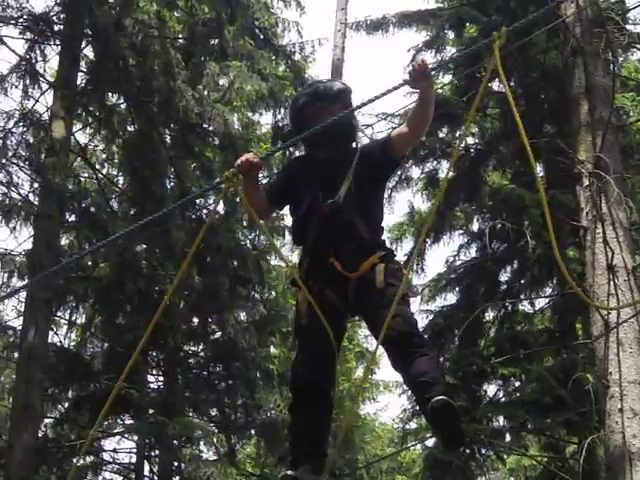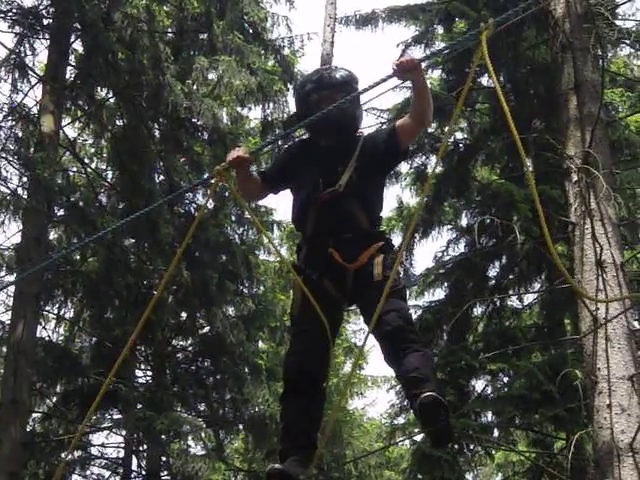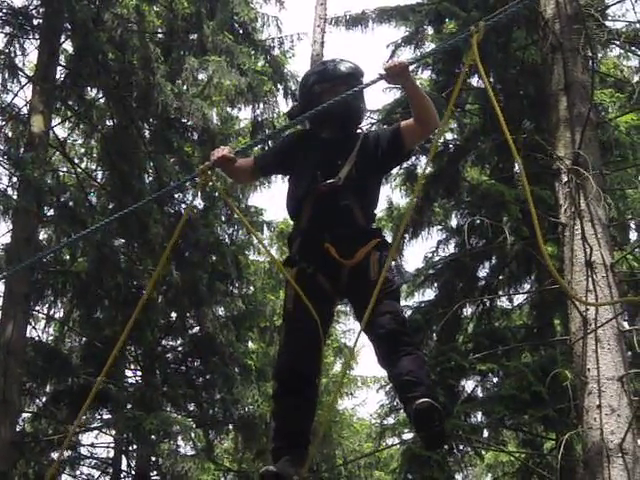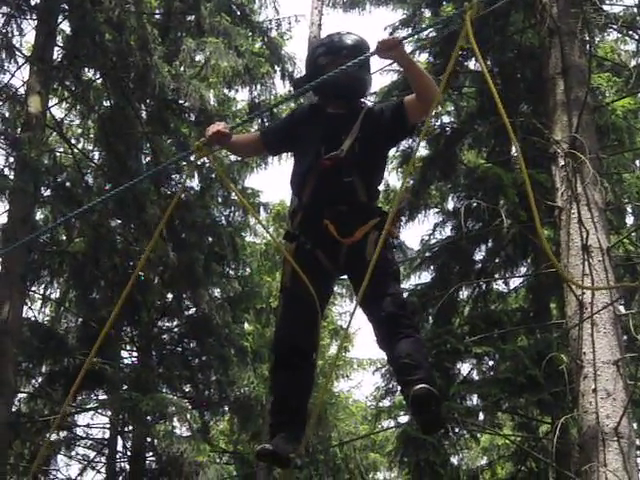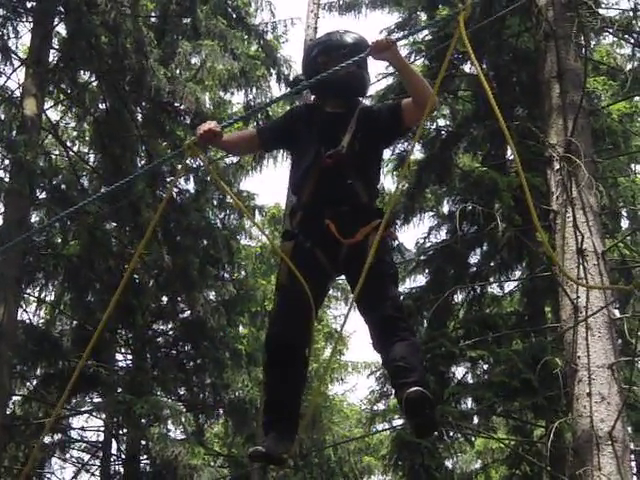
dt=1s
person 1, frame 1
left shoulder: (369, 157)
right shoulder: (299, 170)
left elbow: (414, 130)
right elbow: (261, 210)
left wrist: (426, 91)
right wrist: (249, 179)
left hip: (373, 270)
right hip: (320, 279)
left knee: (403, 335)
right knee: (311, 371)
person 1, frame 2
left shoulder: (372, 145)
right shoulder: (300, 154)
left elbow: (419, 119)
right elbow: (256, 191)
left wrist: (417, 79)
right wrist: (242, 169)
left hip: (370, 260)
right hip: (318, 267)
left knee: (396, 328)
right knee: (305, 359)
person 1, frame 3
left shoulder: (373, 143)
right shoulder: (299, 145)
left elbow: (427, 125)
right elbow: (249, 171)
left wrist: (407, 83)
right wrist: (227, 163)
left hip: (364, 257)
right hip: (311, 262)
left knee: (390, 330)
right knee: (297, 358)
person 1, frame 4
left shoulder: (377, 118)
right shoulder: (304, 120)
left elbow: (428, 100)
right elbow: (254, 144)
left wrist: (401, 58)
right wrist: (224, 138)
left hip: (364, 236)
right hip: (310, 239)
left knee: (390, 312)
right knee: (294, 335)
right ankle: (284, 434)
person 1, frame 5
left shoulder: (373, 118)
right shoulder: (301, 119)
left elbow: (425, 103)
right elbow: (250, 141)
left wrist: (395, 59)
right wrist: (217, 137)
left hip: (363, 234)
right hip: (308, 238)
left knee: (387, 315)
right knee: (287, 333)
right ankle: (278, 433)
